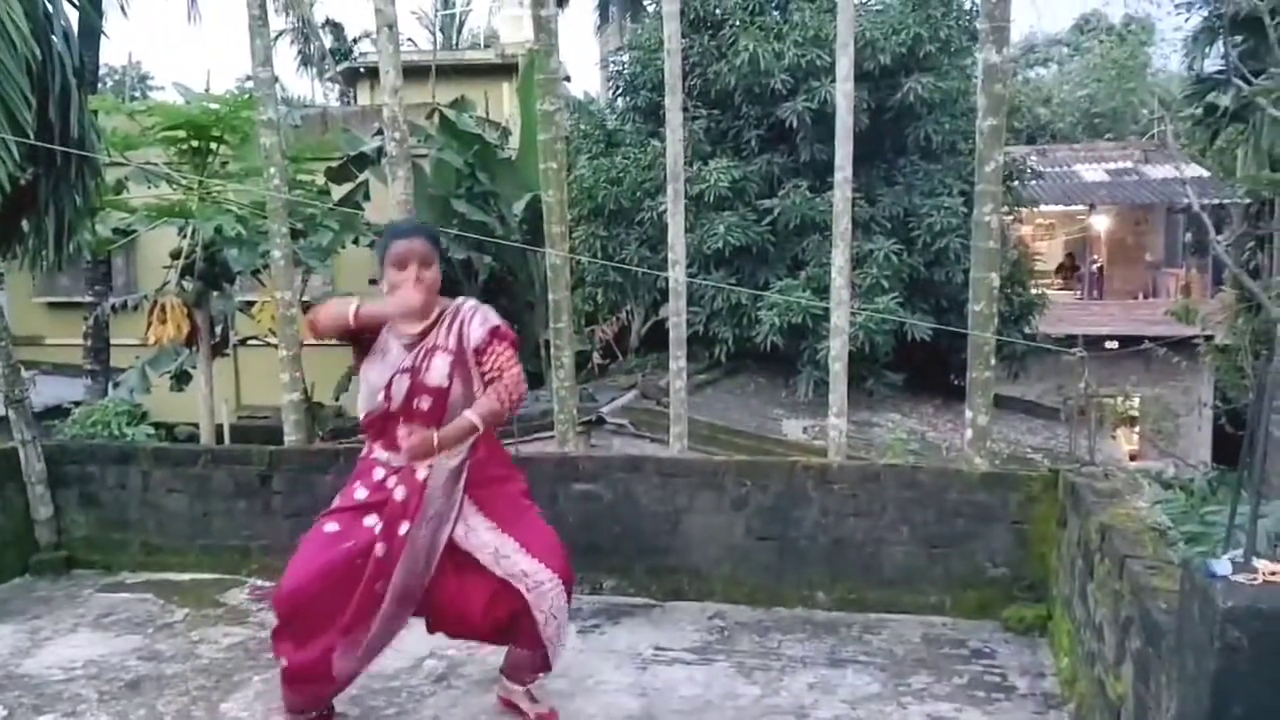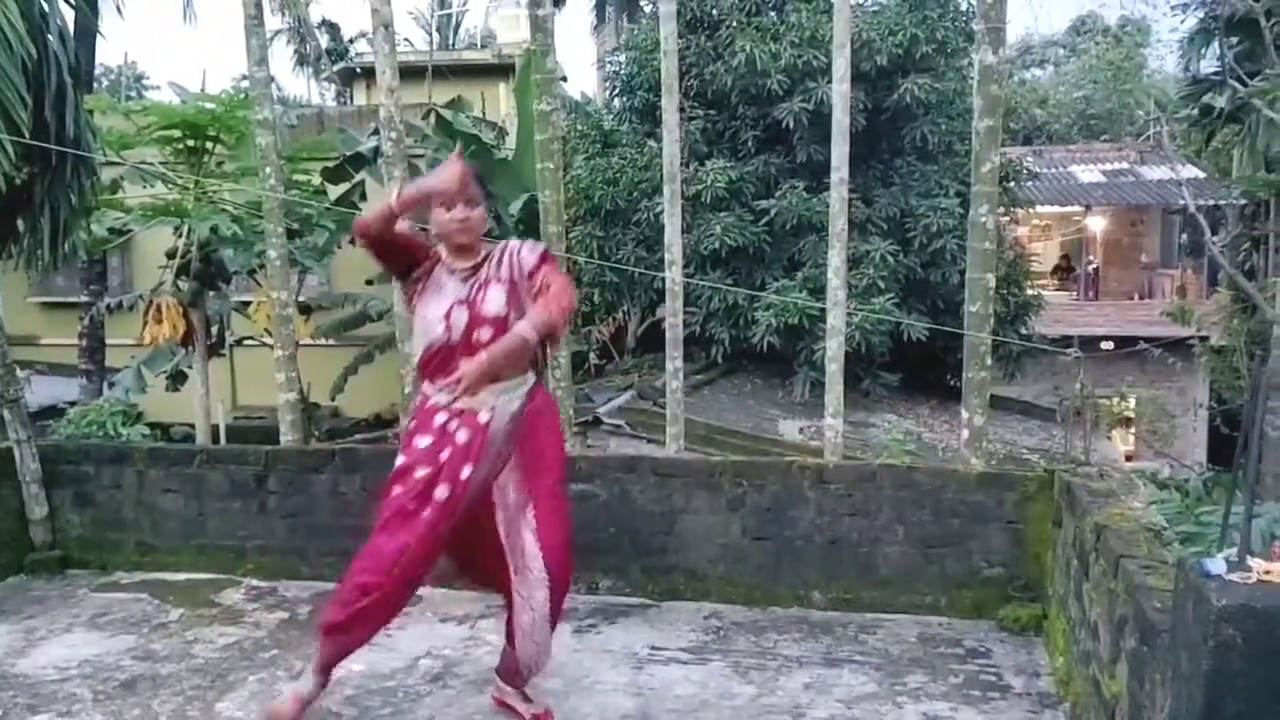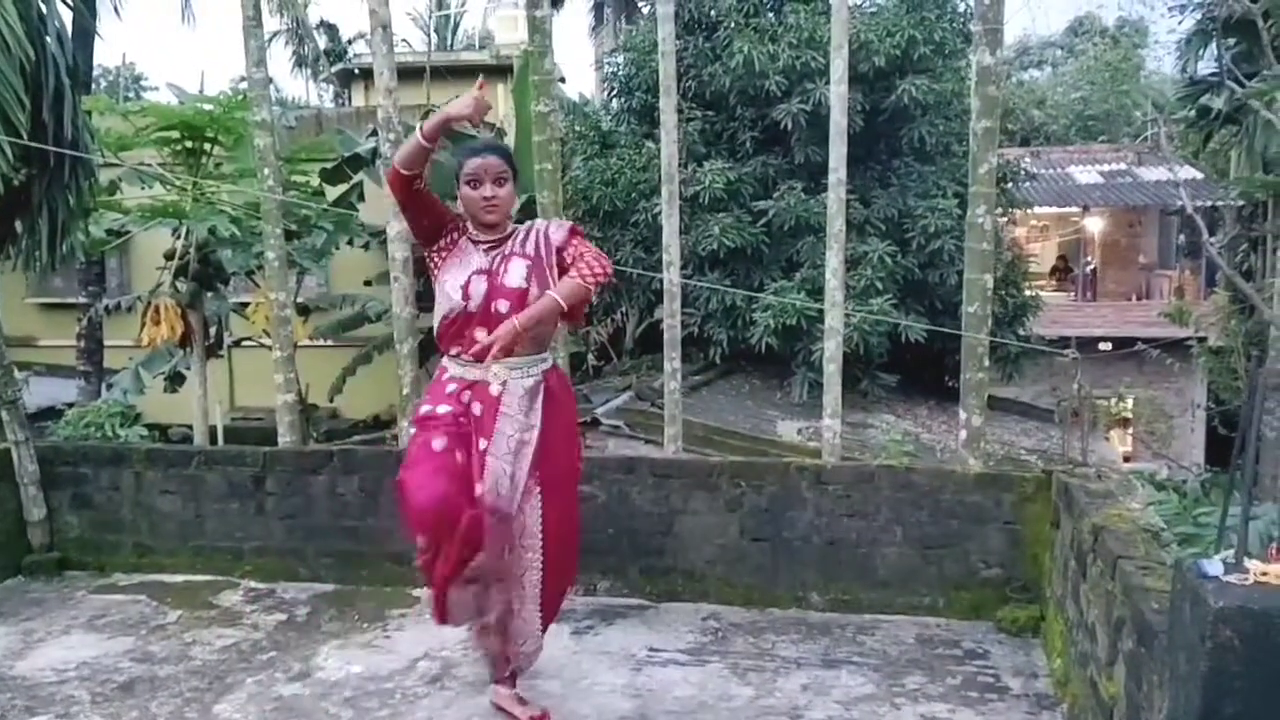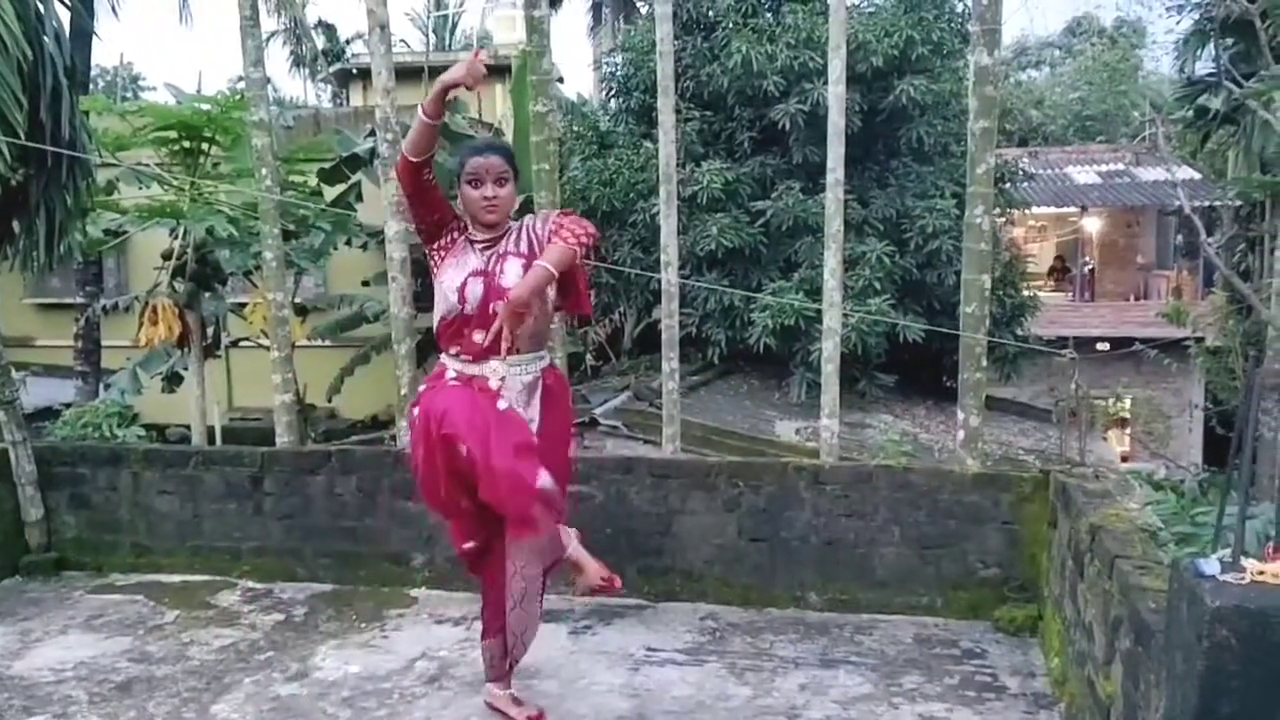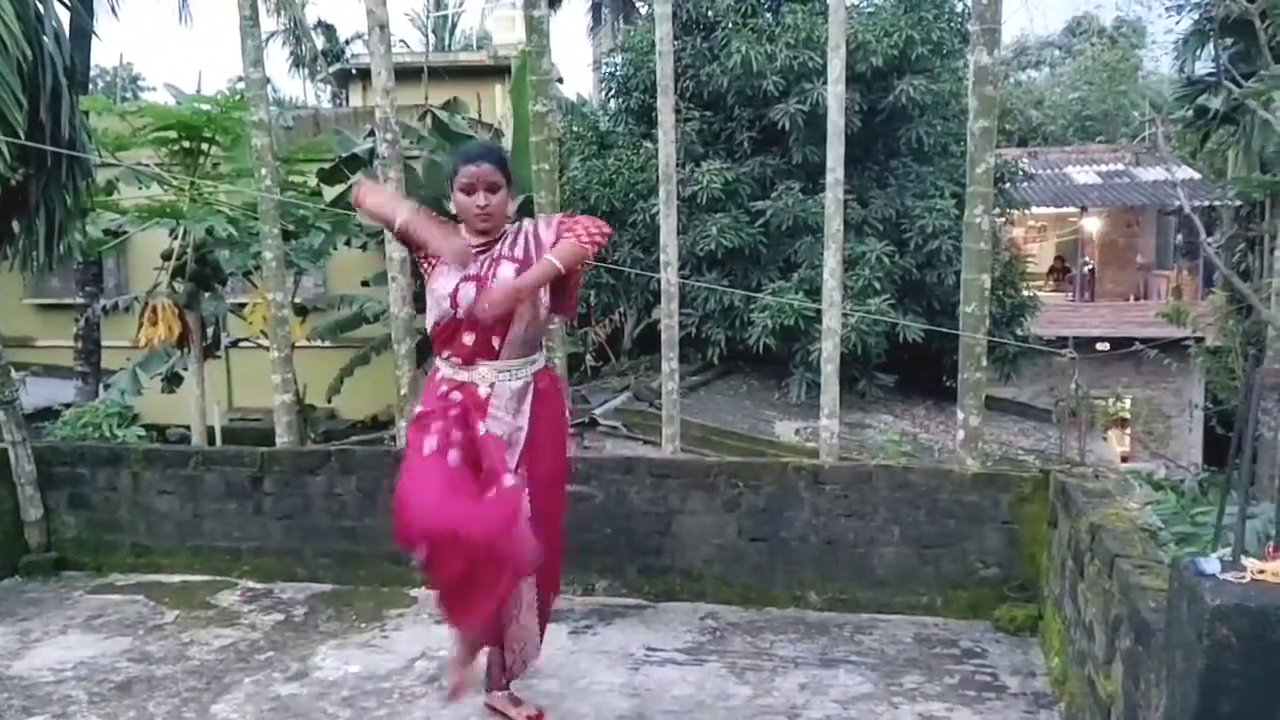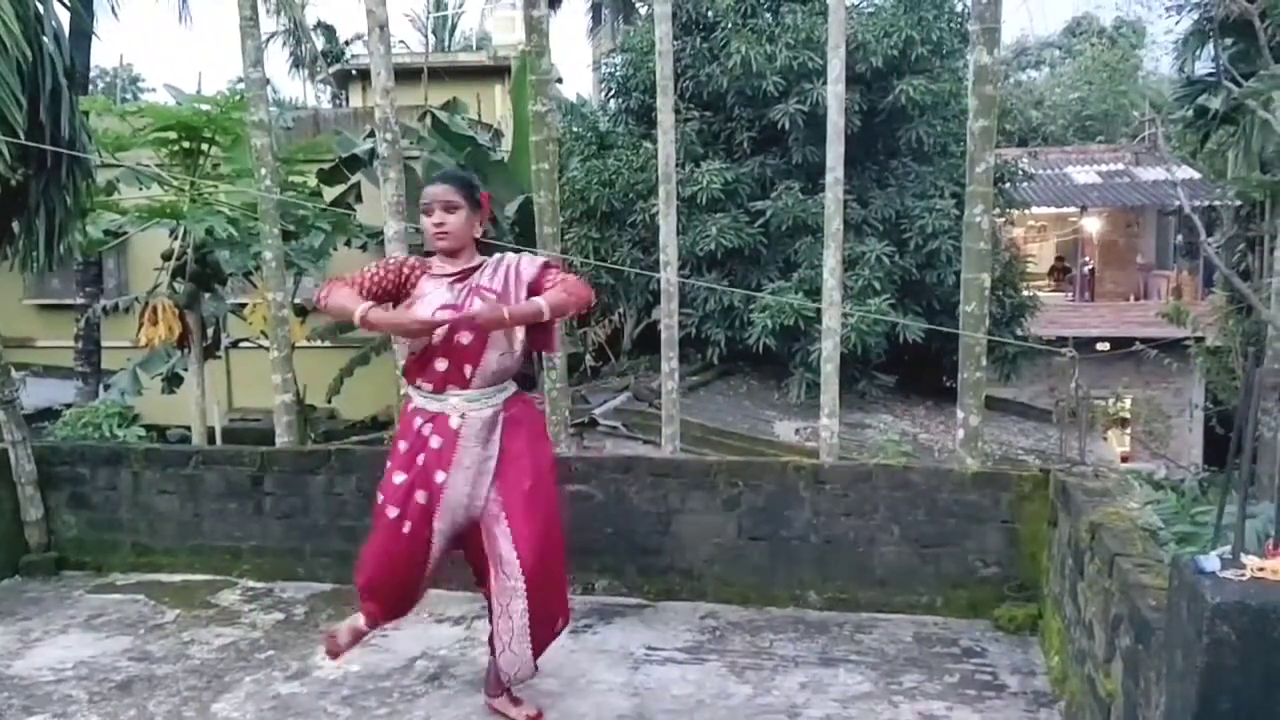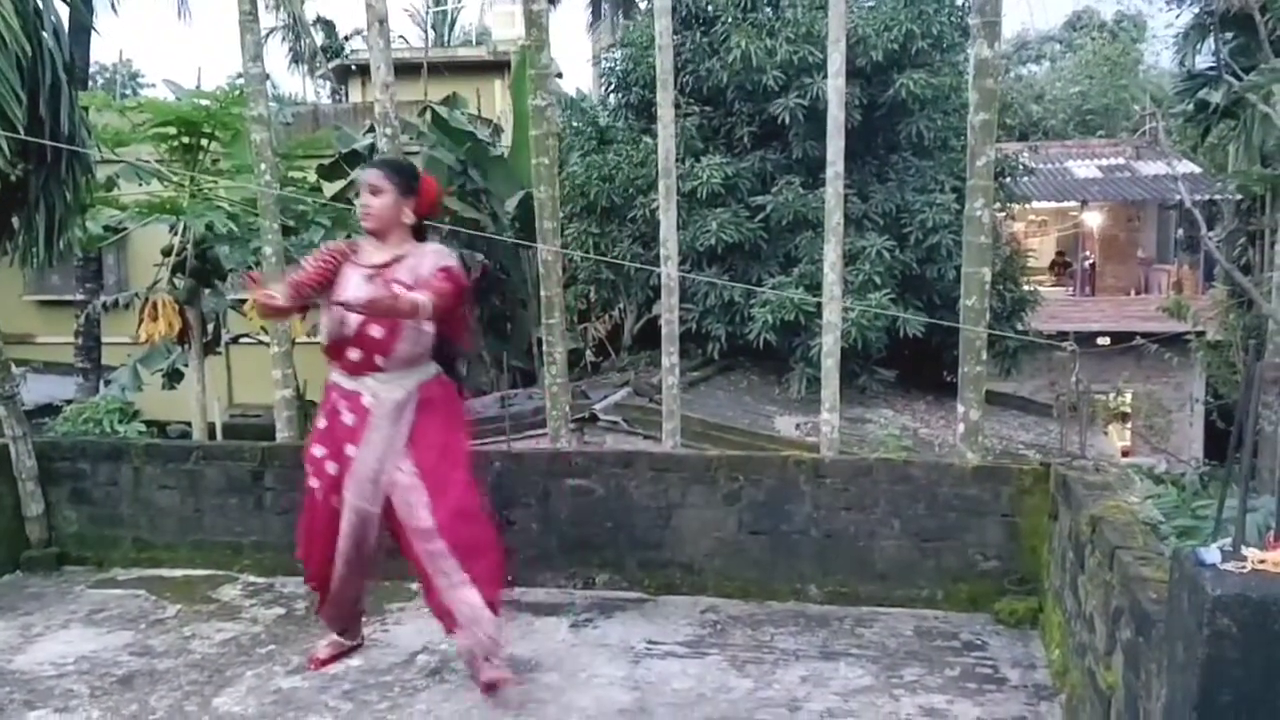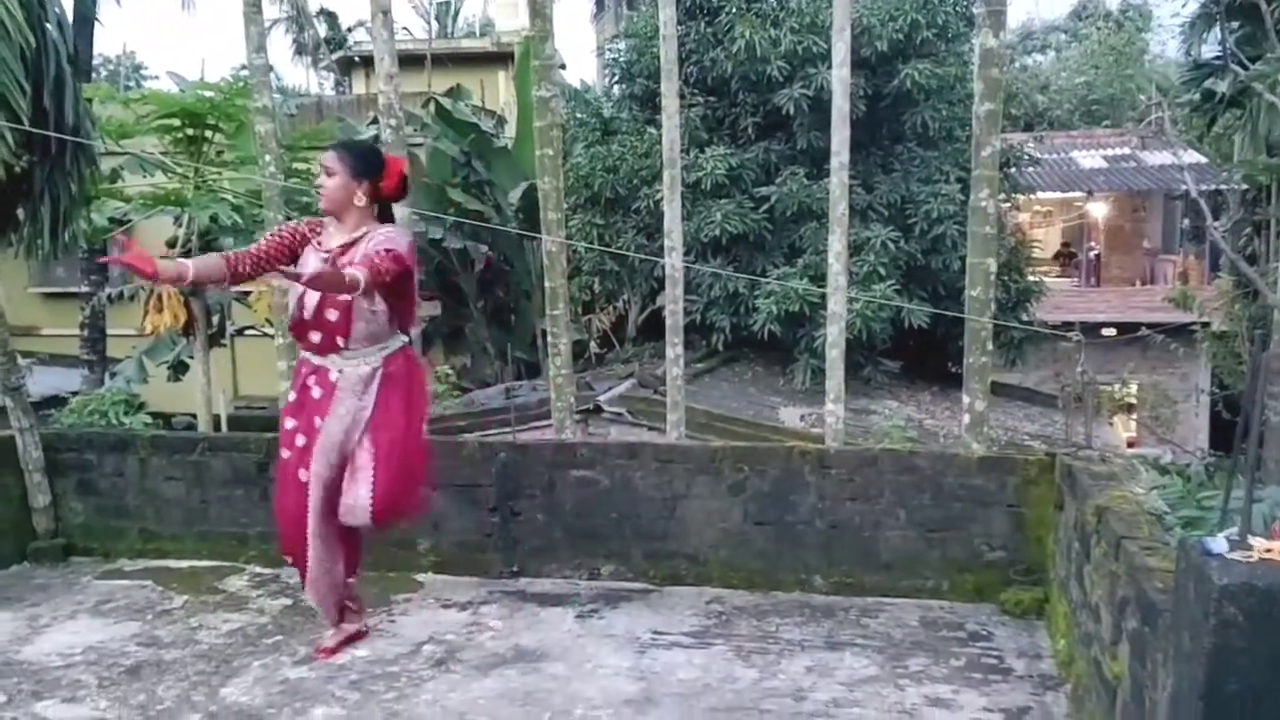
dt=0.3s
person 1, frame 1
left shoulder: (472, 320)
right shoulder: (373, 320)
left elbow: (510, 386)
right elbow: (319, 320)
left wrist: (444, 437)
right wrist: (382, 310)
left hip: (467, 476)
right hip: (386, 481)
left knee: (545, 574)
right knee: (305, 588)
person 1, frame 2
left shoulder: (520, 258)
right shoulder: (420, 266)
left elbow: (559, 301)
right elbow: (371, 231)
left wrist: (493, 358)
right wrist: (420, 191)
left hip: (519, 423)
right hip: (441, 427)
left knee: (540, 557)
right knee: (398, 549)
person 1, frame 3
left shoulder: (547, 238)
right shoulder: (445, 239)
left elbow: (594, 268)
right elbow: (401, 177)
left wrist: (523, 322)
right wrist: (446, 118)
left hip: (533, 402)
right hip: (459, 395)
left knee: (535, 538)
right knee: (435, 499)
right ankle: (477, 609)
person 1, frame 4
left shoulder: (539, 232)
right shoulder: (444, 237)
left elbow: (580, 234)
right elbow: (411, 167)
left wrist: (527, 292)
right wrist: (443, 91)
left hip: (530, 393)
right hip: (460, 385)
left knee: (513, 542)
right knee: (469, 429)
right ankle: (566, 542)
person 1, frame 5
left shoulder: (536, 235)
right shoulder: (437, 242)
left elbow: (593, 232)
right elbow: (369, 195)
left wrist: (523, 285)
right wrist: (426, 229)
left hip: (523, 405)
right hip: (452, 401)
left knee: (519, 537)
right knee: (436, 514)
right ankle: (468, 638)
person 1, frame 6
left shoulder: (514, 269)
right shoulder: (408, 272)
left elbow: (576, 294)
right elbow: (331, 293)
left wrist: (507, 315)
right wrist: (381, 318)
left hip: (501, 433)
right hip: (427, 431)
left knee: (520, 558)
right knee: (400, 548)
right ankle: (369, 616)
person 1, frame 7
left shoulder: (432, 261)
right shoulder: (341, 256)
left elbow: (440, 294)
right elbow: (291, 289)
left wrist: (397, 306)
right wrist: (274, 300)
left hip: (415, 411)
right hip: (348, 411)
left knee: (446, 527)
right knee: (334, 529)
left ankle: (487, 660)
right ankle: (344, 630)
person 1, frame 8
left shoulder: (390, 241)
right shoulder: (307, 233)
left elbow: (370, 273)
right elbow: (240, 263)
left wrist: (333, 279)
right wrist: (164, 269)
left hip: (378, 383)
right hip: (317, 384)
left knee: (366, 499)
right knee: (308, 499)
right ankle: (345, 615)
